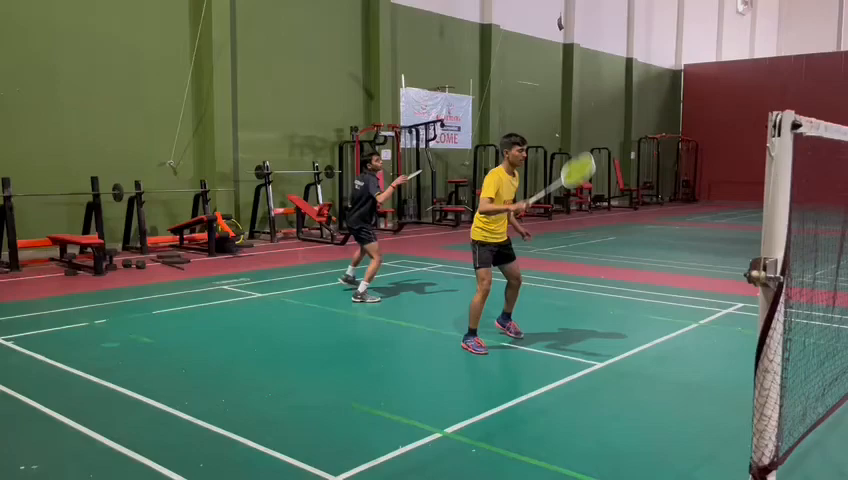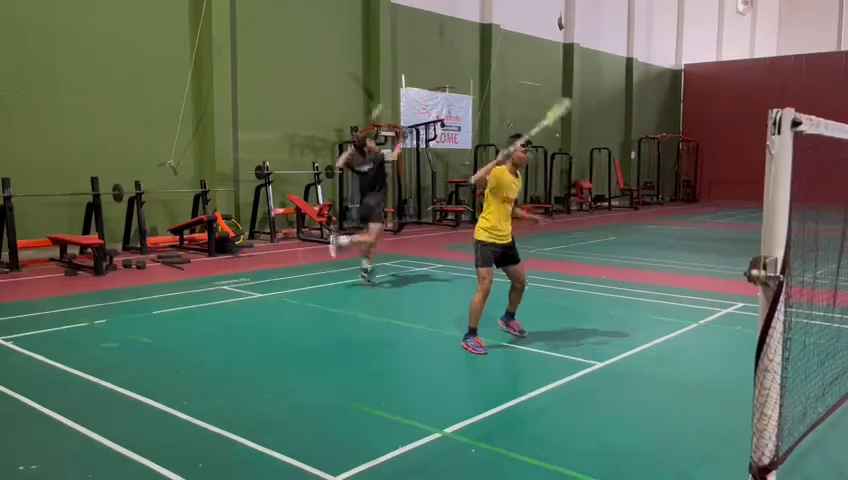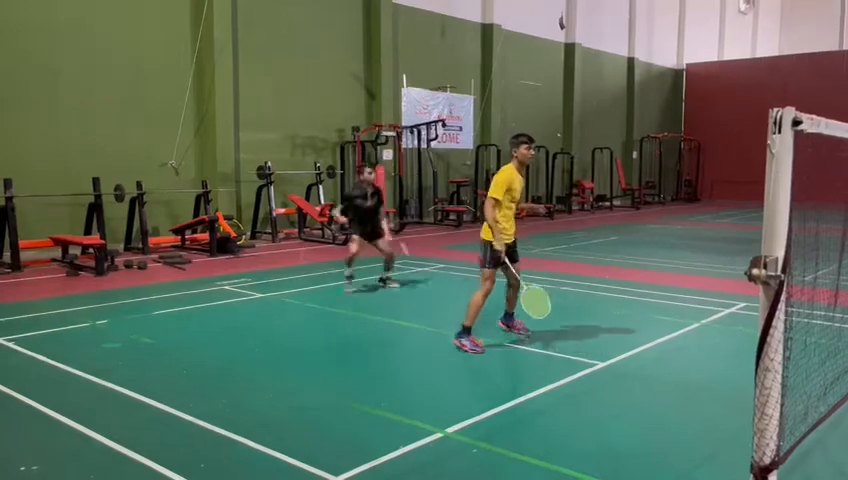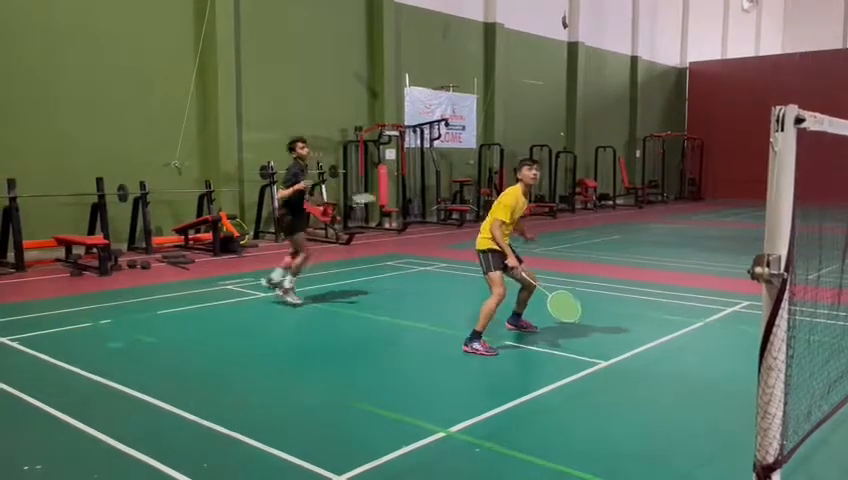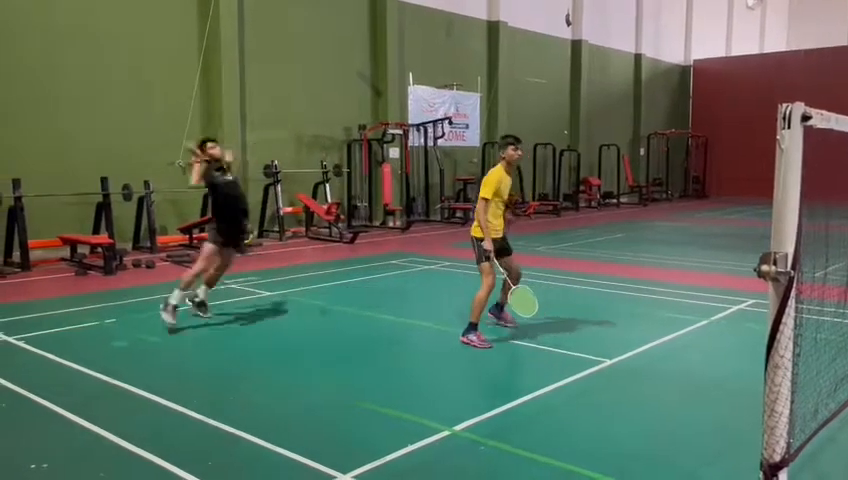
dt=0.5s
person 1, frame 1
left shoulder: (515, 176)
right shoulder: (494, 176)
right elbow: (483, 209)
left wrist: (518, 227)
right wrist: (510, 206)
left hip: (502, 238)
right hip: (483, 238)
left knee: (515, 279)
right knee: (484, 287)
left ankle: (505, 319)
right ankle: (470, 337)
person 1, frame 2
left shoulder: (518, 178)
right shoulder: (498, 173)
right elbow: (474, 180)
left wrist: (530, 217)
right wrist: (497, 162)
left hip: (506, 239)
right hip: (486, 238)
left knee: (520, 282)
right knee: (485, 287)
left ankle: (508, 318)
right ankle: (470, 336)
person 1, frame 3
left shoulder: (520, 176)
right shoulder: (505, 174)
right elbow: (488, 208)
left wrist: (529, 207)
right wrist: (497, 240)
left hip: (509, 238)
right hip: (493, 239)
left knee: (515, 281)
right knee: (486, 288)
left ankle: (508, 320)
right ankle: (463, 334)
person 1, frame 4
left shoulder: (524, 197)
right shoulder: (511, 195)
right elbow: (495, 228)
left wrist: (524, 234)
right wrist: (510, 256)
left hip: (503, 246)
right hip: (488, 246)
left knee: (530, 281)
right knee: (499, 293)
left ankle: (515, 319)
right ankle: (473, 340)
person 1, frame 5
left shoulder: (508, 177)
right shoulder: (494, 175)
right elbow: (480, 207)
left wrist: (506, 217)
right wrist: (487, 238)
left hip: (499, 234)
right hip: (483, 236)
left knee: (515, 274)
right knee: (489, 282)
left ankle: (498, 310)
right ankle: (470, 331)
person 2, frame 1
left shoulder: (361, 178)
right shoulder: (371, 179)
right elbow: (380, 199)
right wrist: (394, 185)
left hip: (354, 222)
right hip: (361, 225)
left knee: (362, 249)
right knee: (376, 259)
left ankle: (348, 276)
right ankle: (360, 293)
person 2, frame 2
left shoulder: (357, 163)
right shoulder: (376, 157)
left elbow: (339, 164)
right elbow: (393, 158)
left wrist: (350, 151)
right wrist: (399, 145)
left hip: (365, 205)
right hip: (375, 205)
left knee: (369, 238)
right knee: (371, 239)
left ankle: (366, 269)
right ankle: (340, 240)
person 2, frame 3
left shoulder: (378, 191)
right shoulder: (352, 193)
left elbow: (381, 214)
right elbow: (336, 212)
left wrist: (386, 233)
right wrist: (340, 218)
left hip: (373, 228)
right hip: (357, 228)
left knee: (389, 253)
right knee: (354, 251)
left ankle: (386, 278)
right ankle: (348, 274)
person 2, frame 4
left shoulder: (302, 168)
right shoulder: (293, 170)
right elbow: (280, 195)
right wrist: (297, 187)
left hip: (296, 215)
right hip: (290, 216)
left knee: (296, 252)
right knee: (304, 253)
left ankle: (274, 279)
right ankle: (287, 286)
person 2, frame 5
left shoulder: (225, 168)
right shoulder: (211, 176)
left elbow: (228, 158)
right elbow: (195, 182)
right wrist: (198, 160)
left hip: (236, 230)
right hip: (220, 228)
left knee: (221, 267)
right knee: (202, 267)
left ankle: (198, 298)
right ankle: (172, 303)
